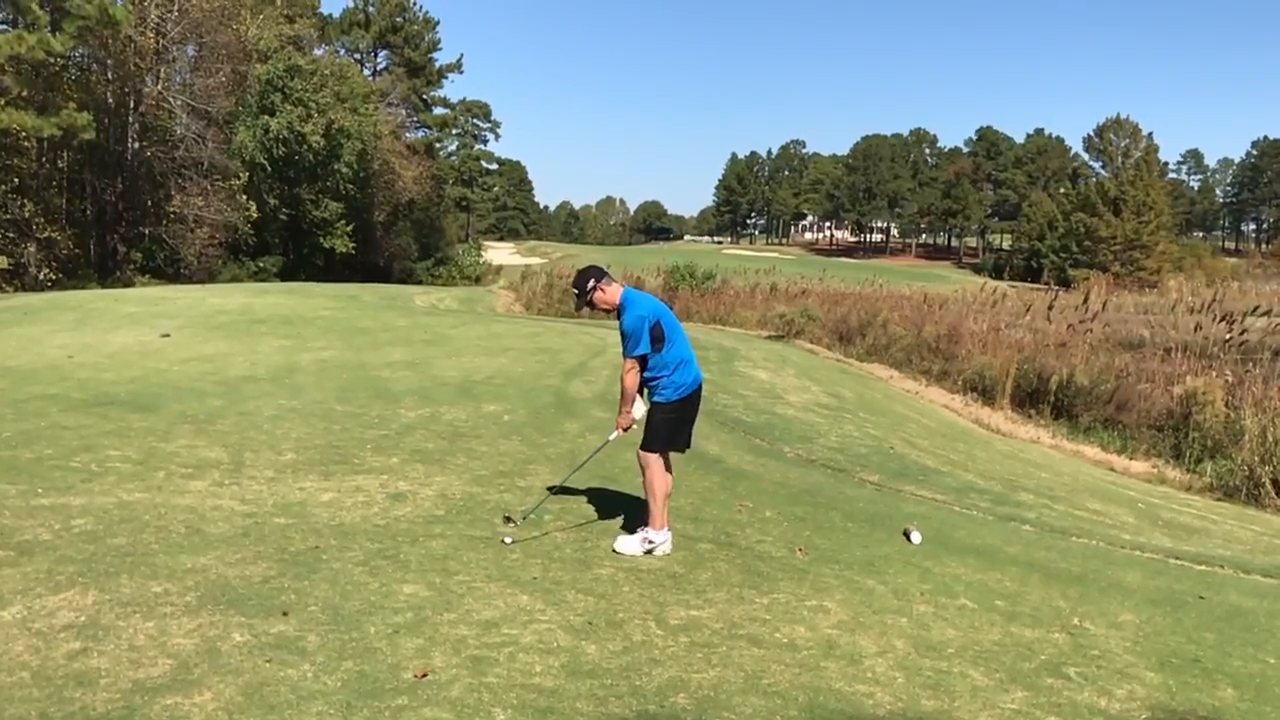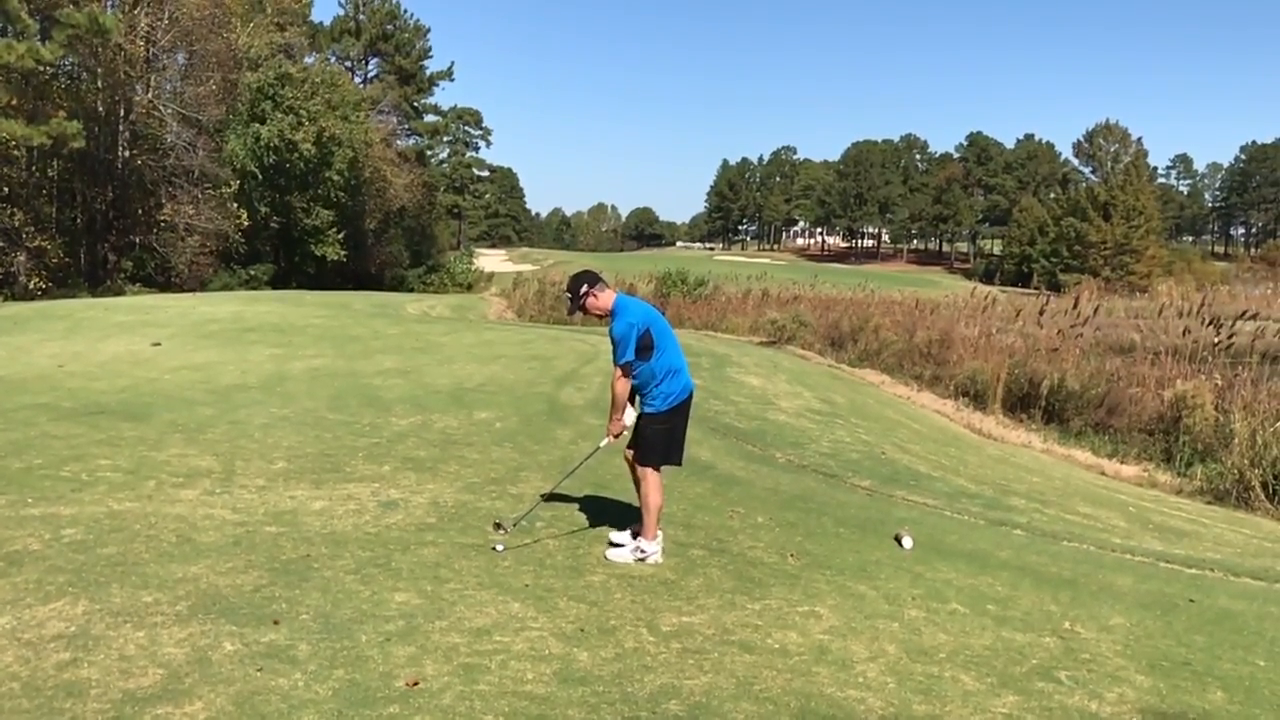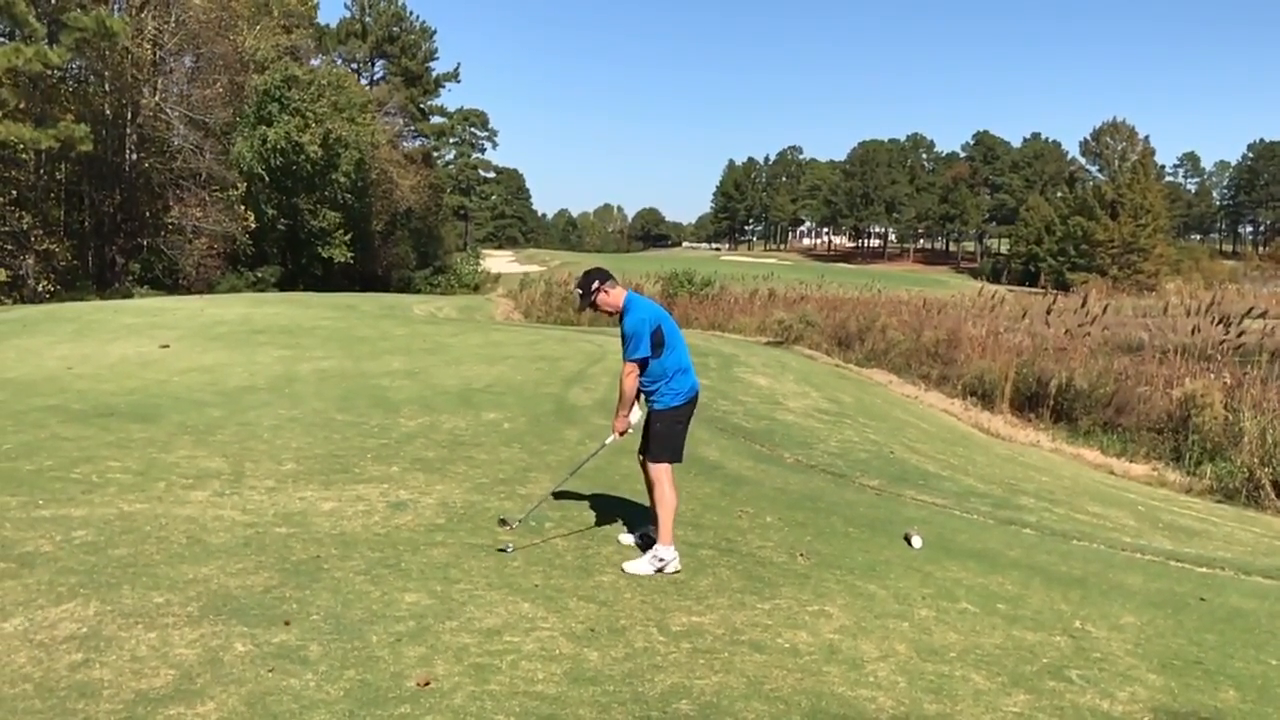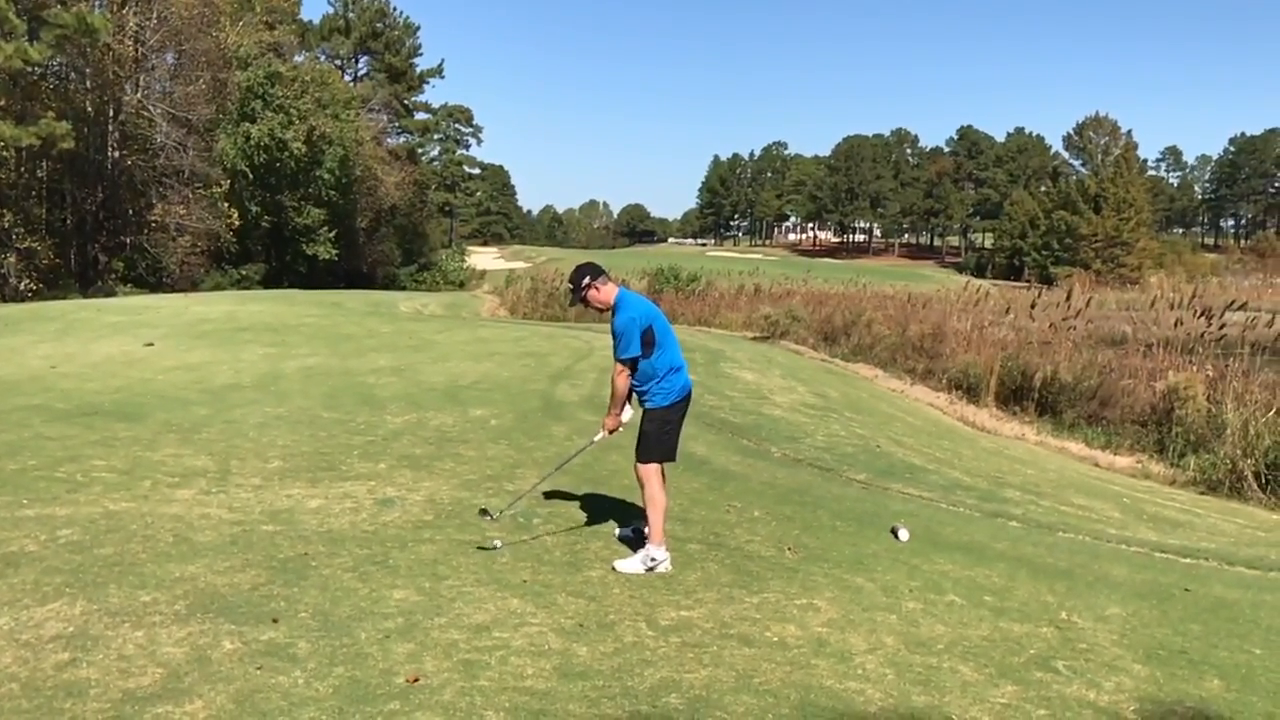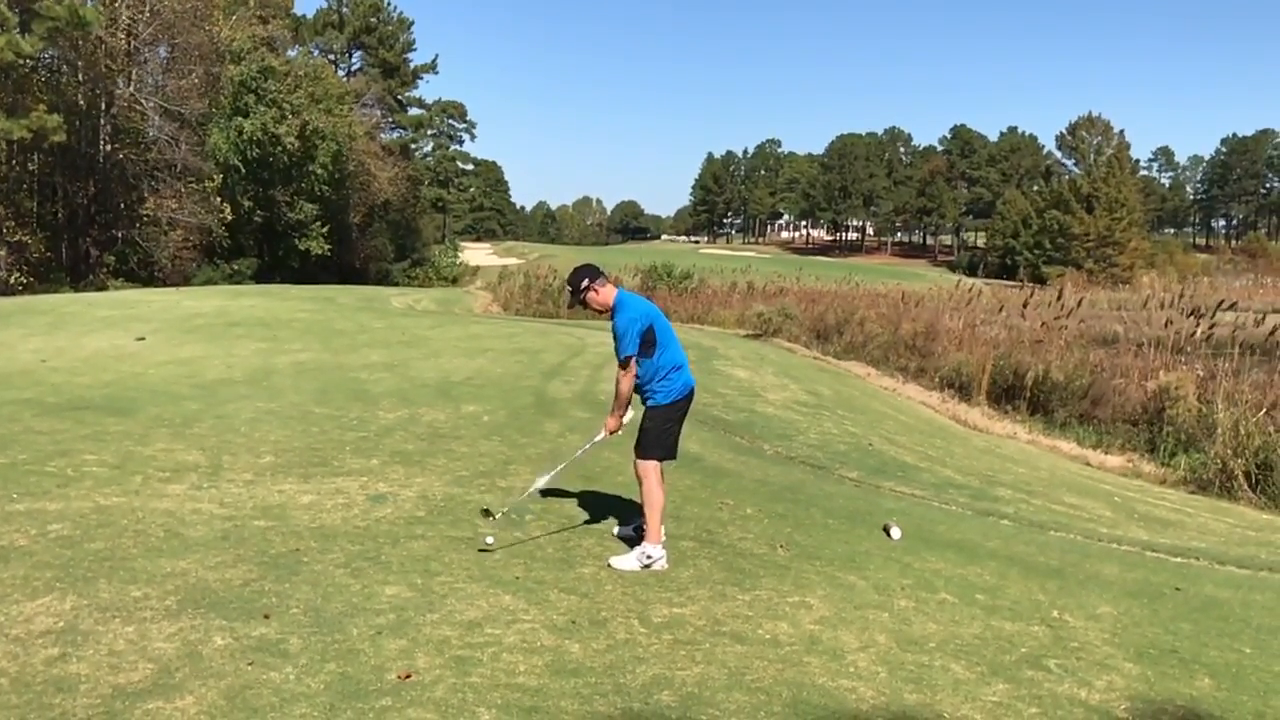
dt=1s
person 1, frame 1
left shoulder: (634, 313)
right shoulder: (633, 303)
left elbow: (631, 369)
right elbow: (641, 365)
left wrist: (625, 411)
right wrist: (636, 401)
left hip: (675, 388)
right hip: (673, 386)
left knee: (650, 455)
right knee: (657, 456)
left ankle: (657, 534)
right ankle: (658, 527)
person 1, frame 2
left shoulder: (624, 321)
right shoulder: (628, 307)
left elbow: (621, 377)
left wrist: (615, 419)
right wrist: (626, 409)
left hip: (665, 397)
right hip: (665, 394)
left knee: (647, 468)
right knee: (634, 456)
left ankle: (648, 545)
right ankle: (648, 529)
person 1, frame 3
left shoulder: (637, 316)
right shoulder: (633, 310)
left elbow: (631, 373)
right elbow: (639, 370)
left wrist: (621, 415)
right wrist: (629, 408)
left hip: (673, 397)
right hip: (664, 395)
left knee: (659, 468)
right knee: (647, 459)
left ankle: (665, 551)
right ankle: (656, 530)
person 1, frame 4
left shoulder: (626, 315)
right shoulder: (628, 304)
left elbow: (622, 373)
right elbow: (630, 369)
left wrist: (613, 414)
right wrist: (621, 407)
left hip: (664, 395)
right hip: (664, 392)
left knee: (647, 468)
right knee: (651, 462)
left ankle: (656, 551)
right ankle: (652, 526)
person 1, frame 5
left shoulder: (626, 316)
right shoulder: (627, 304)
left elbow: (627, 373)
right elbow: (633, 368)
left wrist: (615, 415)
right wrist: (624, 407)
left hip: (668, 393)
right hip: (667, 390)
left knee: (647, 466)
right knee: (646, 460)
left ankle: (652, 550)
right ankle: (651, 525)
